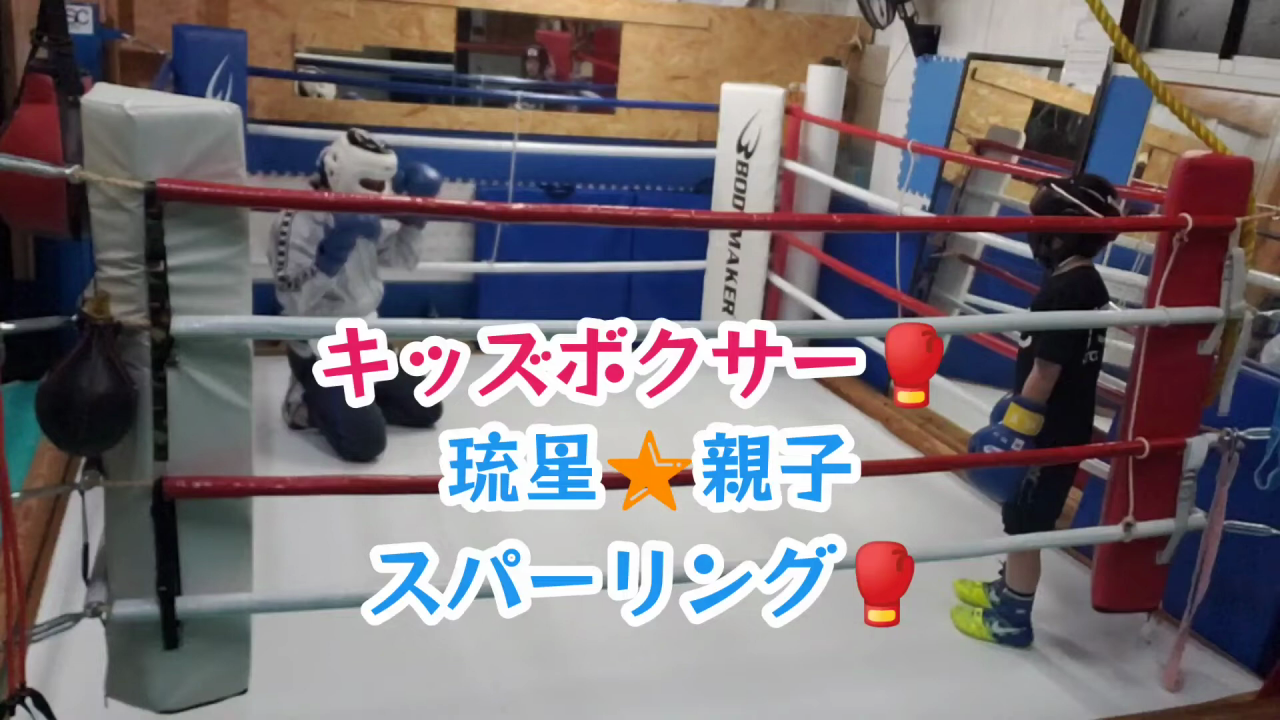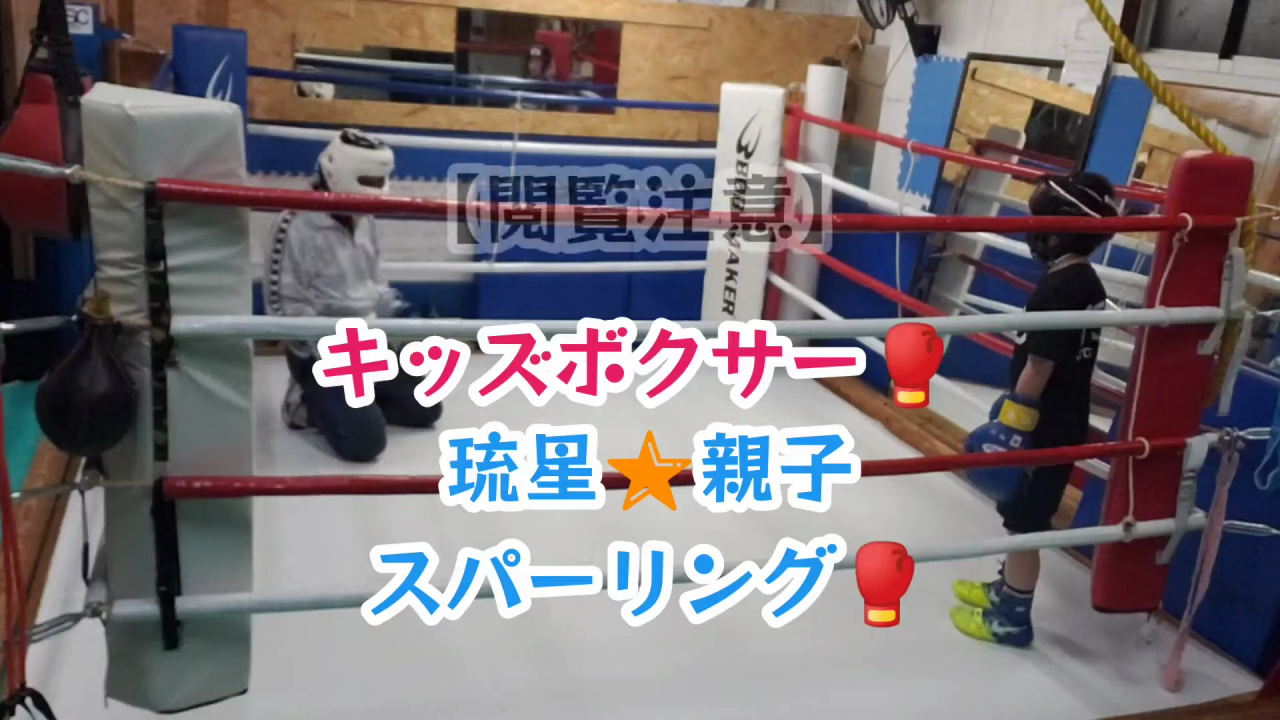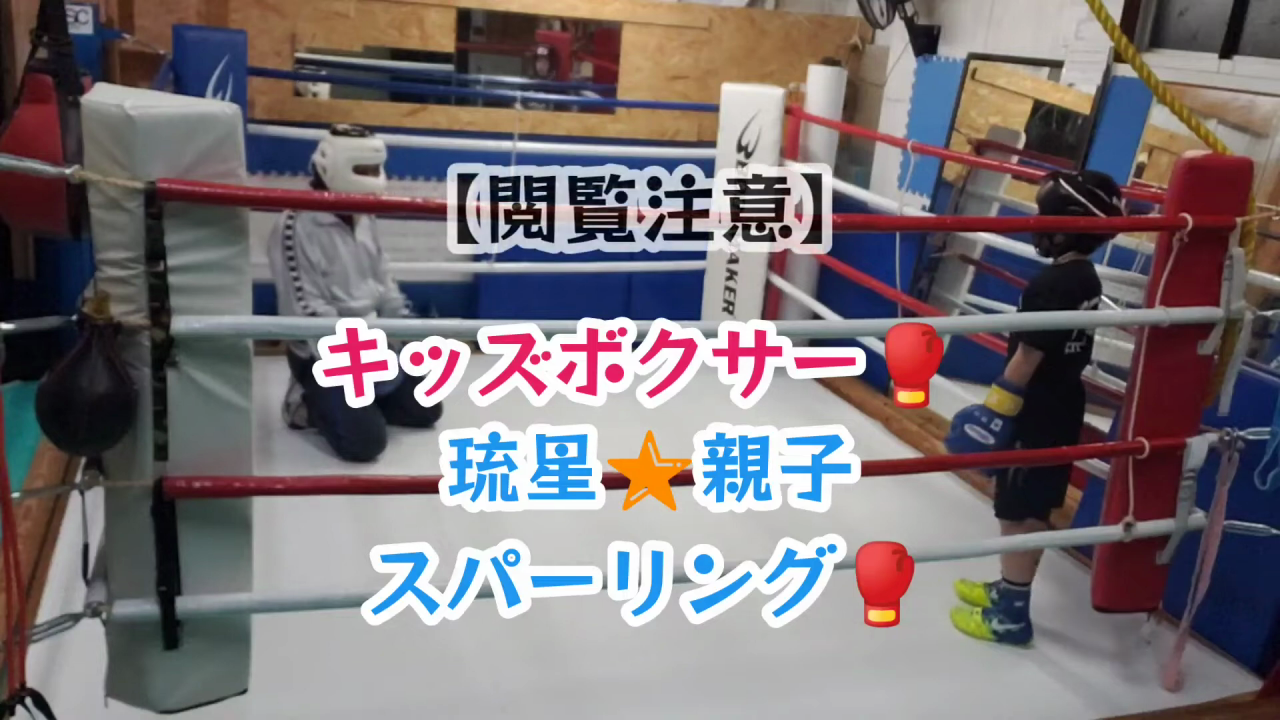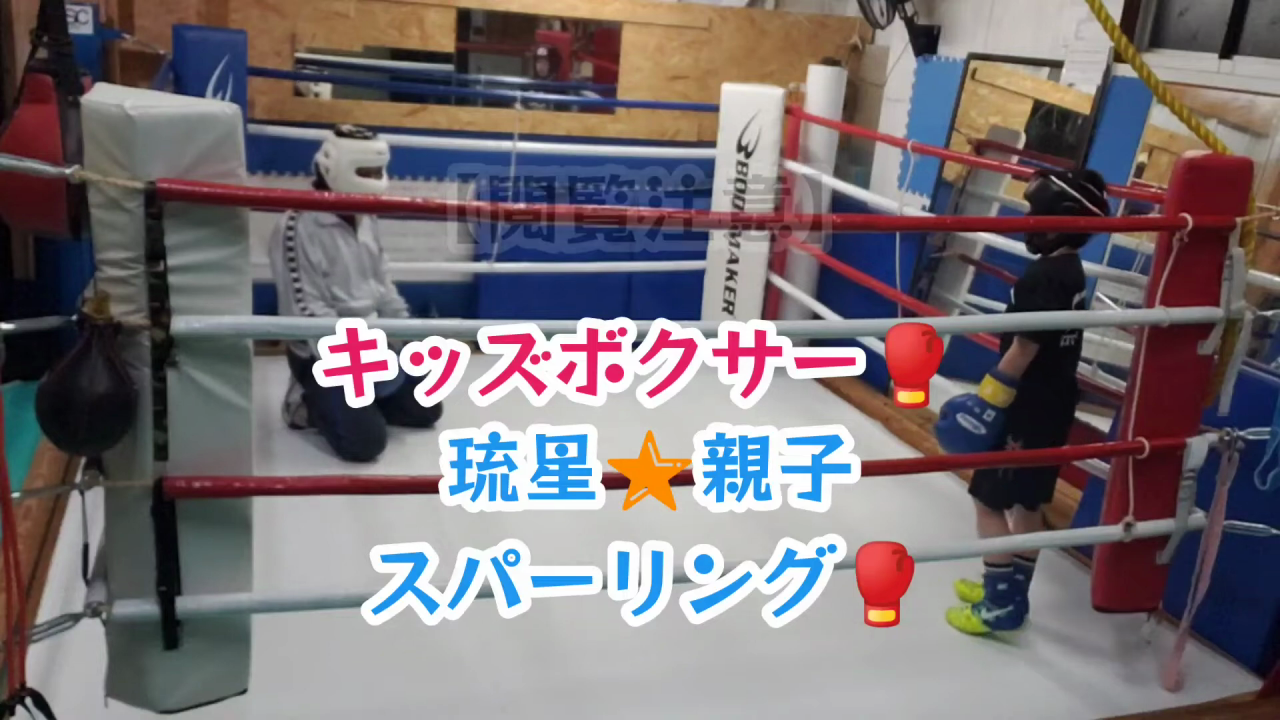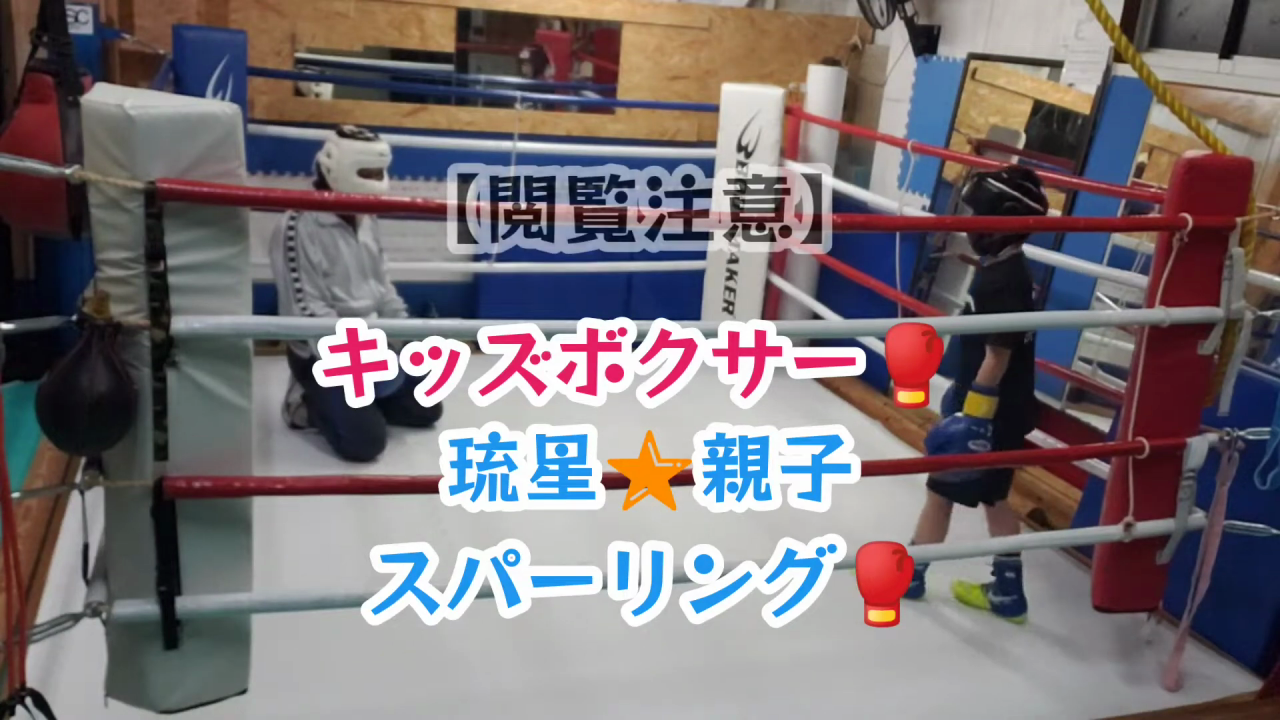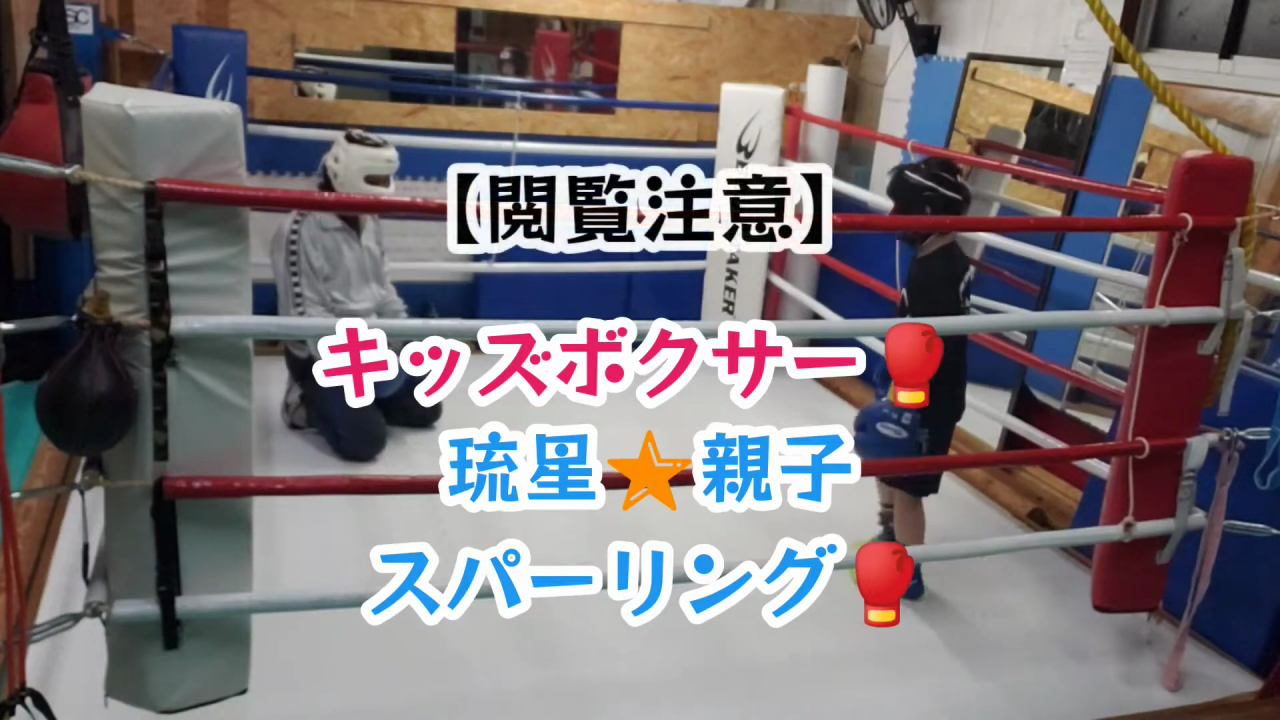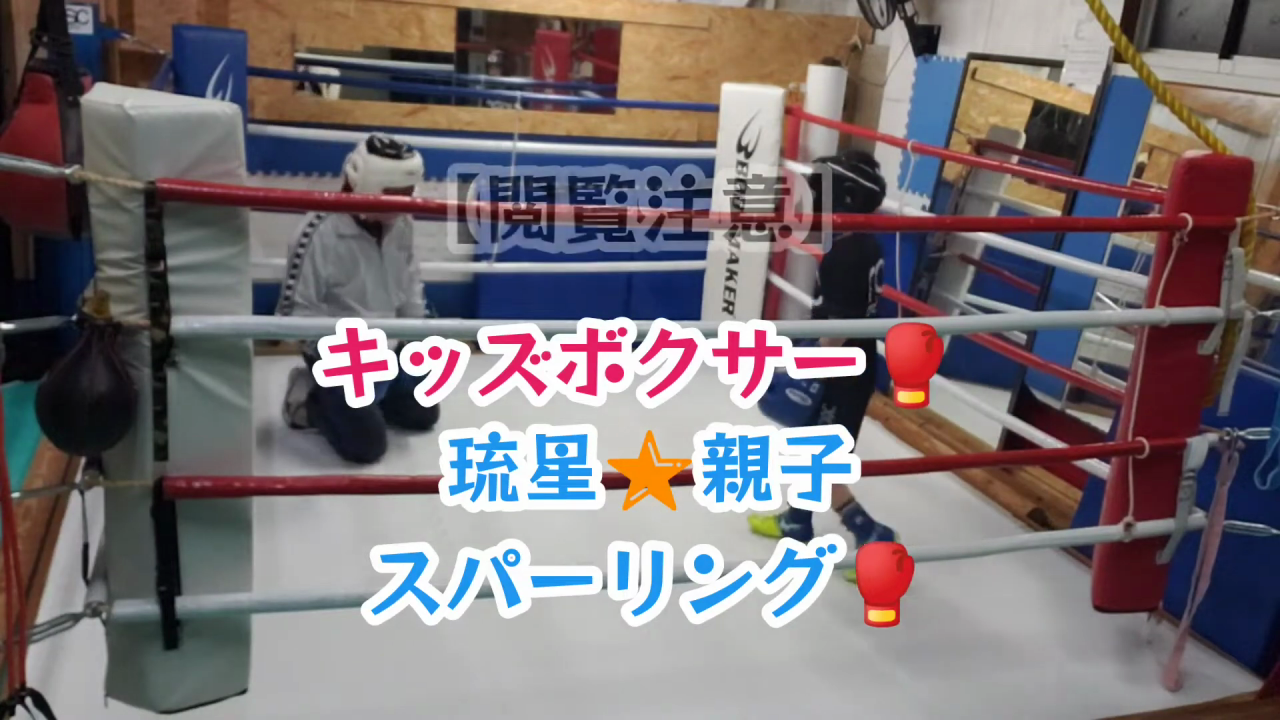
dt=0.4s
person 1, frame 1
left shoulder: (1061, 293)
right shoulder: (1090, 285)
left elbow: (1045, 372)
left wrist: (1014, 429)
right wrist: (1018, 416)
left hip: (1048, 430)
right hip: (1068, 424)
left knee: (1024, 525)
right knee: (1026, 519)
left ankle: (1011, 620)
right ankle: (1006, 589)
person 1, frame 2
left shoulder: (1055, 290)
right shoulder: (1088, 283)
left elbow: (1037, 367)
left wrist: (1009, 427)
left hip: (1043, 427)
right hip: (1065, 421)
left knee: (1023, 523)
right knee: (1028, 517)
left ankle: (1012, 619)
right ankle: (1006, 589)
person 1, frame 3
left shoulder: (1051, 284)
right shoulder: (1086, 279)
left elbow: (1027, 357)
left wrist: (995, 410)
left hip: (1034, 417)
right hip: (1061, 414)
left knee: (1015, 515)
right knee: (1035, 511)
left ankle: (1011, 617)
right ankle: (1008, 590)
person 1, frame 4
left shoulder: (1043, 277)
right shoulder: (1071, 273)
left elbow: (1024, 350)
left wrist: (987, 401)
left hip: (1028, 411)
right hip: (1052, 409)
left knee: (989, 501)
right knee: (1027, 504)
left ankle: (1000, 604)
right ankle: (1013, 591)
person 1, frame 5
left shoulder: (999, 282)
right shoulder: (1009, 269)
left elbow: (997, 356)
left wrist: (974, 415)
left hip: (989, 408)
right hip: (1007, 407)
left knee: (941, 491)
right knee: (991, 497)
left ankle: (909, 575)
right ankle: (1007, 591)
person 1, frame 6
left shoulder: (932, 271)
right shoulder: (951, 257)
left hip: (930, 393)
right hip: (943, 388)
left knee: (904, 481)
right ankle: (894, 538)
person 1, frame 7
left shoulder: (843, 254)
right shoulder: (865, 246)
left elbow: (840, 327)
right wrist: (818, 321)
left hip: (842, 376)
right hip: (855, 370)
left ankle: (871, 535)
right ankle: (794, 520)
person 2, frame 1
left shoulder: (363, 216)
right shoulder: (297, 222)
left elbow: (403, 257)
right elbow: (294, 299)
left wrist: (414, 214)
right wrist: (334, 251)
right hip: (321, 352)
left knee: (426, 410)
right knee: (365, 441)
left ankle: (351, 401)
right ankle: (310, 404)
person 2, frame 2
left shoulder: (363, 221)
right shoulder: (295, 228)
right elbow: (283, 307)
left wrist: (400, 318)
right hip: (320, 353)
left knee: (427, 409)
right knee: (366, 441)
right ankle: (310, 404)
person 2, frame 3
left shoulder: (363, 220)
right shoulder: (297, 228)
left elbow: (383, 284)
right elbow: (308, 310)
right hip: (322, 354)
left knee: (427, 410)
right knee: (366, 441)
left ankle: (350, 401)
right ankle: (310, 404)
person 2, frame 4
left shoulder: (365, 221)
right shoulder: (299, 228)
left elbow: (382, 284)
right elbow: (307, 310)
right hip: (322, 354)
left knee: (427, 410)
right knee: (366, 441)
right ankle: (310, 403)
person 2, frame 5
left shoulder: (365, 222)
right shoulder: (299, 229)
left elbow: (382, 285)
right elbow: (308, 310)
right hip: (323, 355)
left knee: (427, 410)
right knee: (366, 441)
left ankle: (355, 401)
right ankle: (310, 404)
person 2, frame 6
left shoulder: (368, 223)
right shoulder: (302, 231)
right elbow: (306, 312)
right hip: (320, 355)
left knee: (426, 410)
right knee: (365, 441)
right ankle: (308, 404)
person 2, frame 7
left shoulder: (402, 222)
right shoulder: (322, 234)
left elbow: (409, 283)
right elbow: (297, 308)
left knee: (423, 415)
right knee: (367, 446)
left ankle: (352, 400)
right ankle: (309, 401)
